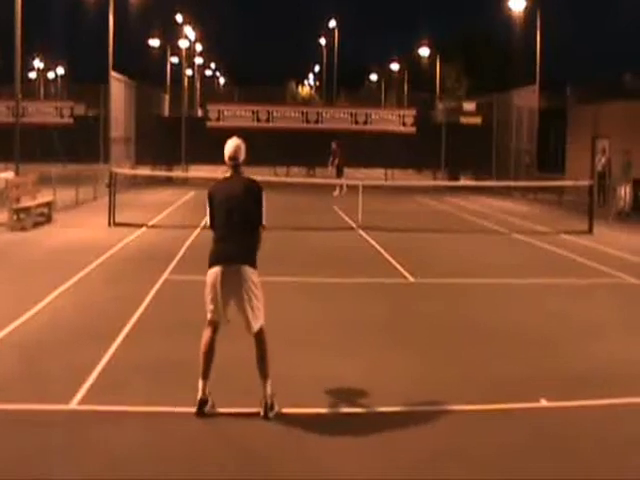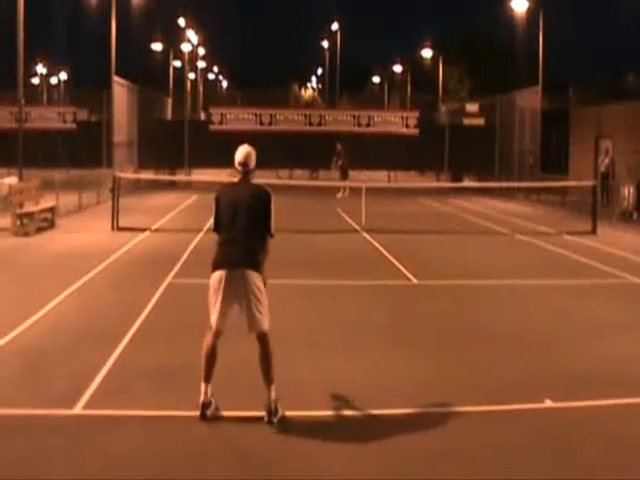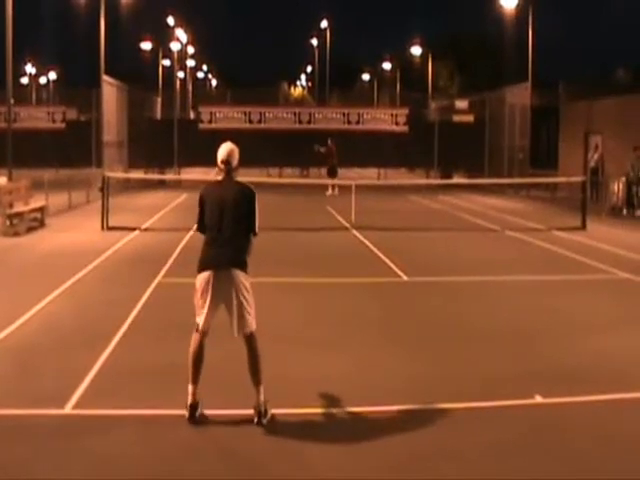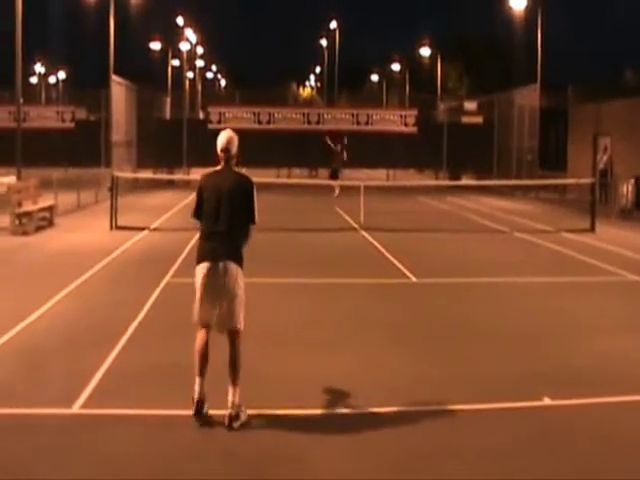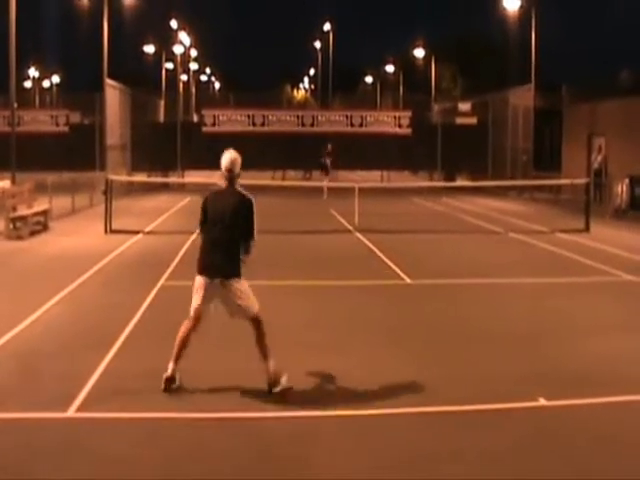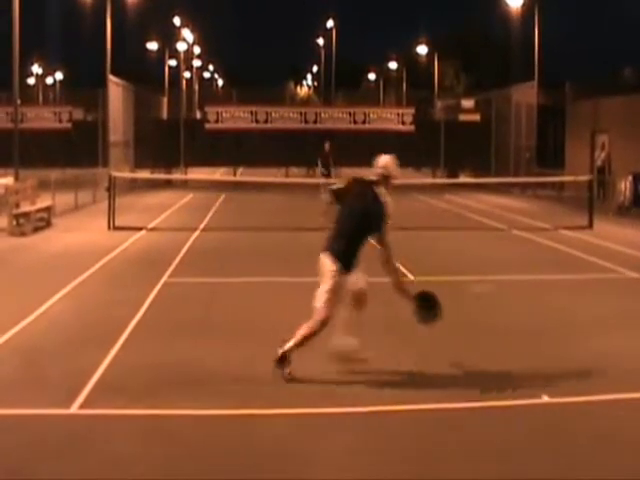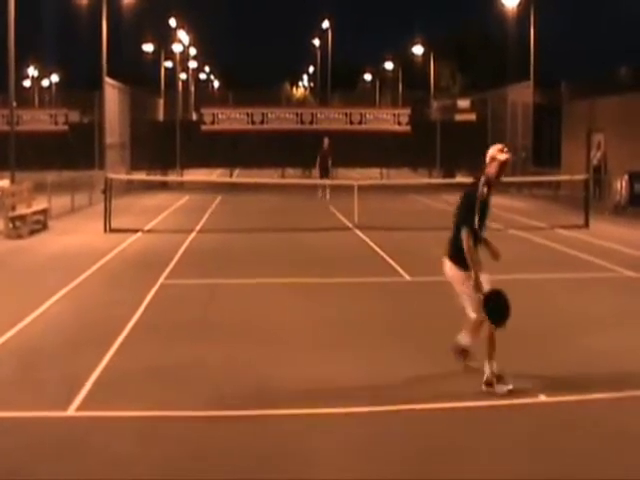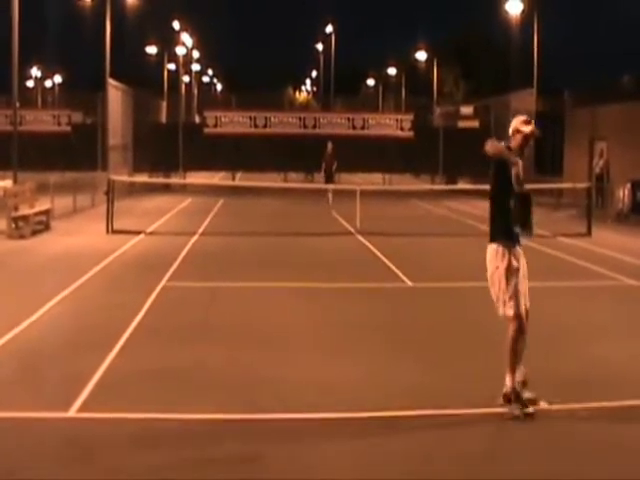
dt=0.5s
person 1, frame 1
left shoulder: (214, 190)
right shoulder: (254, 188)
right elbow: (258, 231)
left hip: (217, 263)
right hip: (244, 264)
left knee: (212, 326)
right knee: (259, 330)
left ankle: (202, 393)
right ankle: (267, 397)
person 1, frame 2
left shoulder: (222, 193)
right shoulder: (263, 195)
right elbow: (266, 239)
right wrist: (260, 267)
left hip: (221, 267)
right hip: (249, 268)
left knee: (214, 331)
right knee: (263, 334)
left ankle: (205, 397)
right ankle: (271, 402)
person 1, frame 3
left shoulder: (206, 192)
right shoulder: (247, 193)
right elbow: (250, 238)
left hip: (207, 266)
right hip: (235, 269)
left knee: (200, 331)
right knee: (250, 336)
left ankle: (192, 399)
right ankle: (260, 404)
person 1, frame 4
left shoulder: (205, 181)
right shoulder: (244, 183)
left elbow: (201, 220)
right elbow: (247, 229)
left hip: (205, 258)
right hip: (230, 260)
left knee: (204, 328)
right knee: (234, 334)
left ankle: (199, 394)
right ankle: (234, 406)
person 1, frame 5
left shoulder: (210, 198)
right shoulder: (245, 201)
left elbow: (204, 233)
right elbow: (248, 242)
left hip: (205, 269)
right hip: (229, 274)
left knee: (193, 319)
right knee: (256, 319)
left ankle: (170, 373)
right ankle: (272, 377)
person 1, frame 6
left shoulder: (356, 184)
right shoulder: (379, 203)
left elbow: (334, 195)
right elbow: (384, 246)
right wrist: (398, 281)
left hip: (331, 252)
right hip: (339, 261)
right knee: (323, 318)
right ankle: (286, 353)
person 1, frame 7
left shoulder: (482, 188)
right shoulder: (478, 193)
right elbow: (467, 236)
left wrist: (486, 243)
right wrist: (476, 275)
left hip: (463, 262)
right hip: (460, 264)
left knee: (484, 311)
left ankle: (462, 342)
right ankle: (491, 376)
person 1, frame 8
left shoulder: (516, 163)
right shoulder: (503, 158)
right elbow: (490, 147)
right wrist: (513, 159)
left hip: (514, 245)
right hip: (501, 247)
left knee: (523, 314)
right knee: (516, 318)
left ankle: (519, 381)
right ankle: (510, 388)
